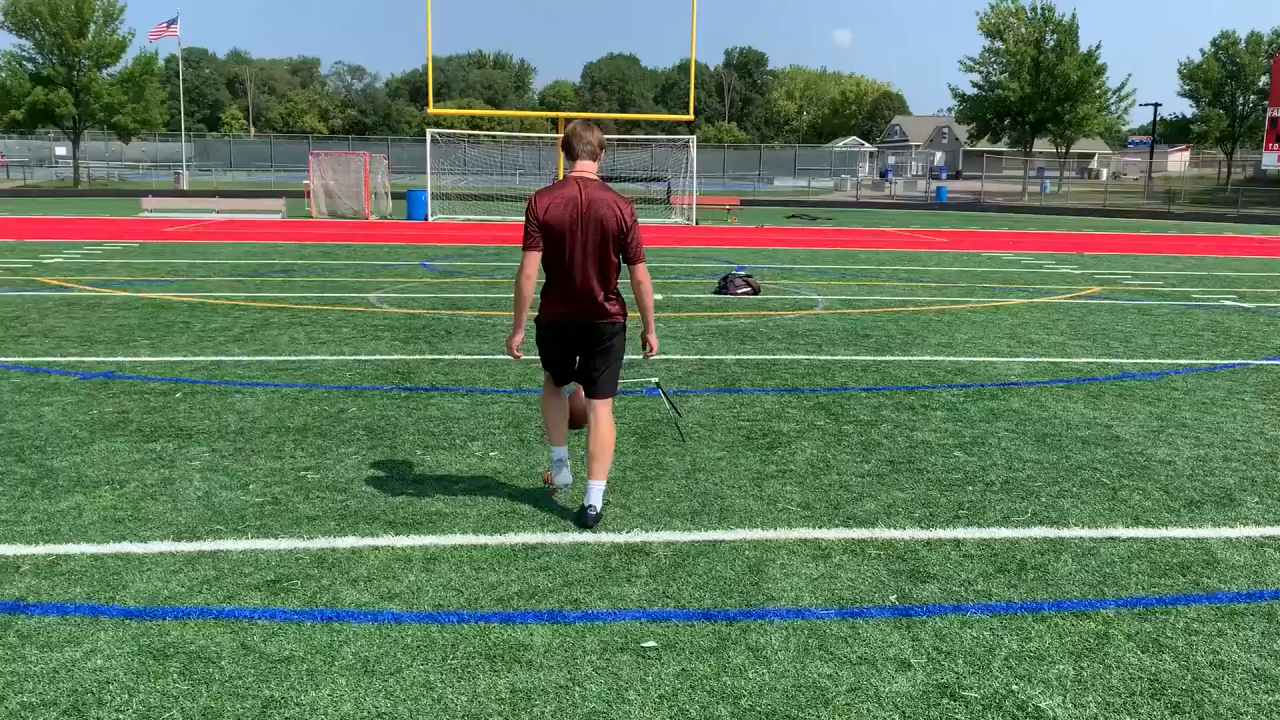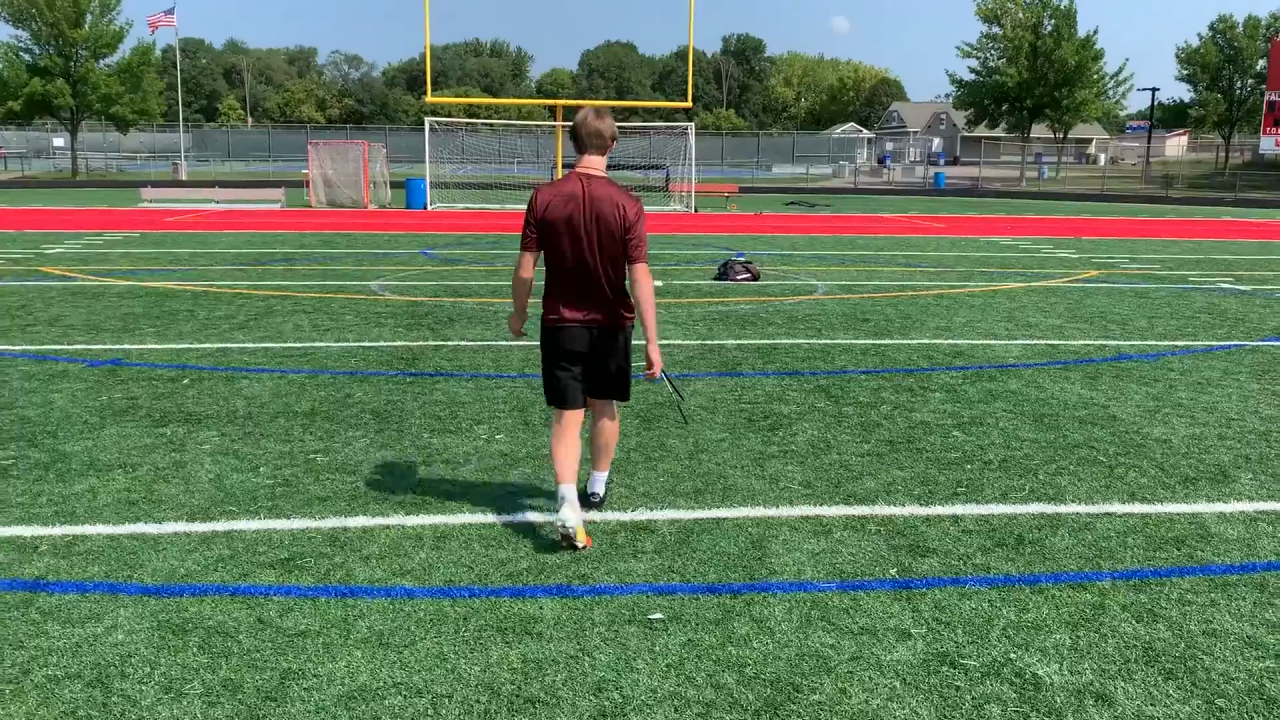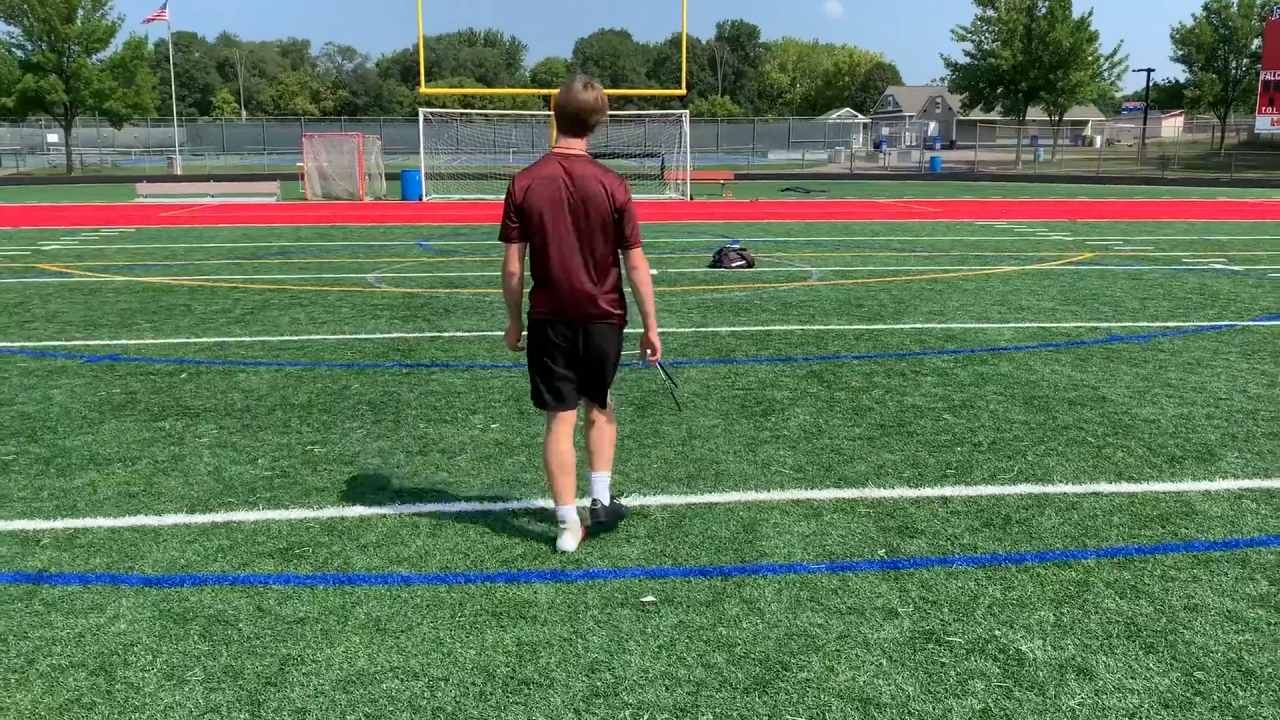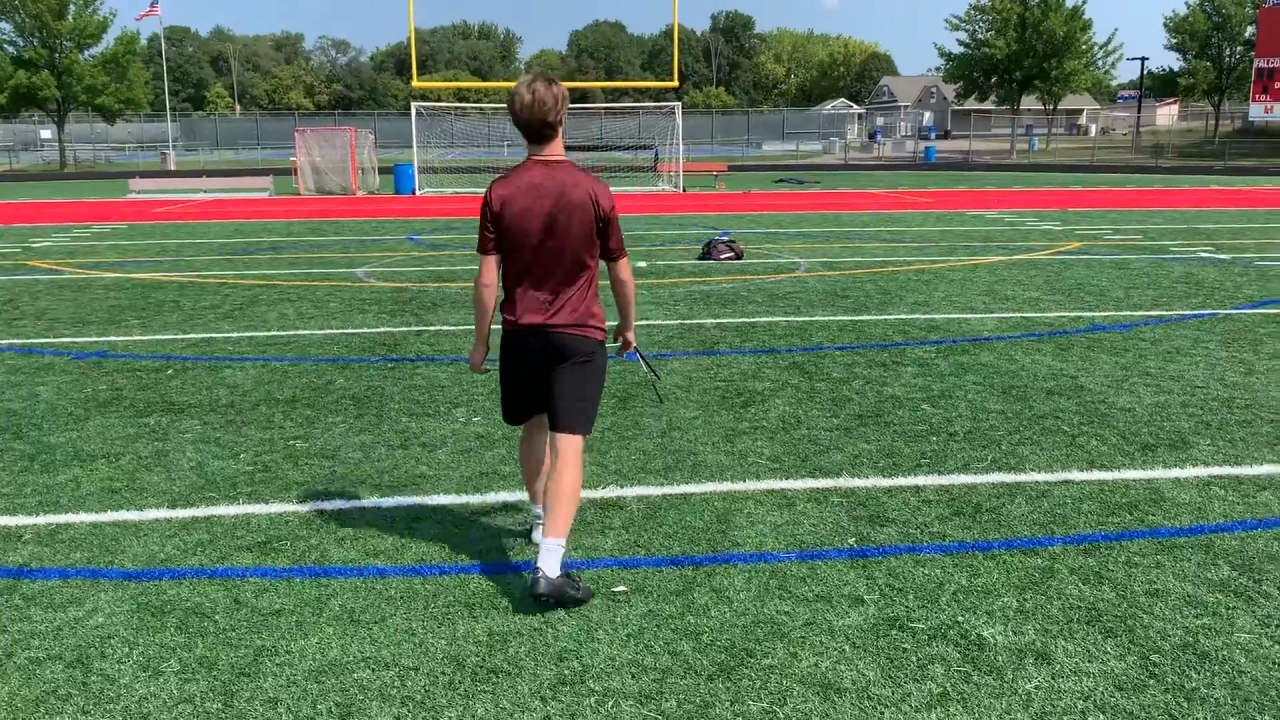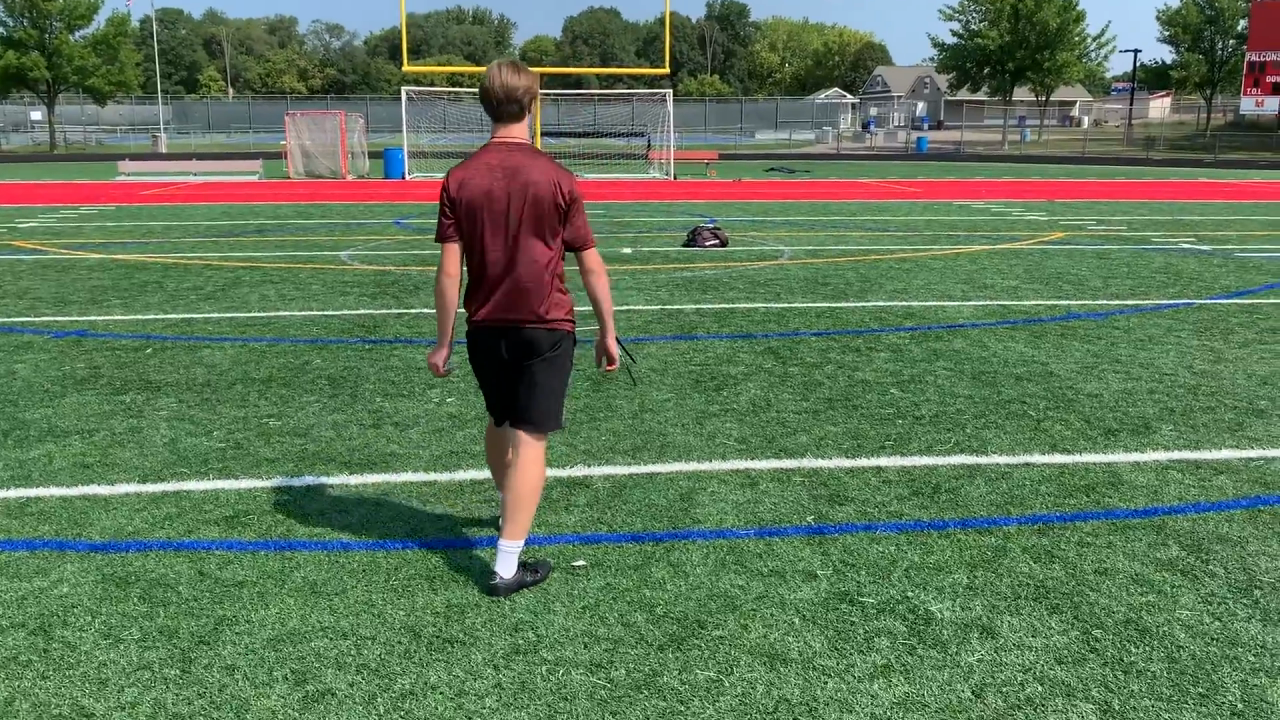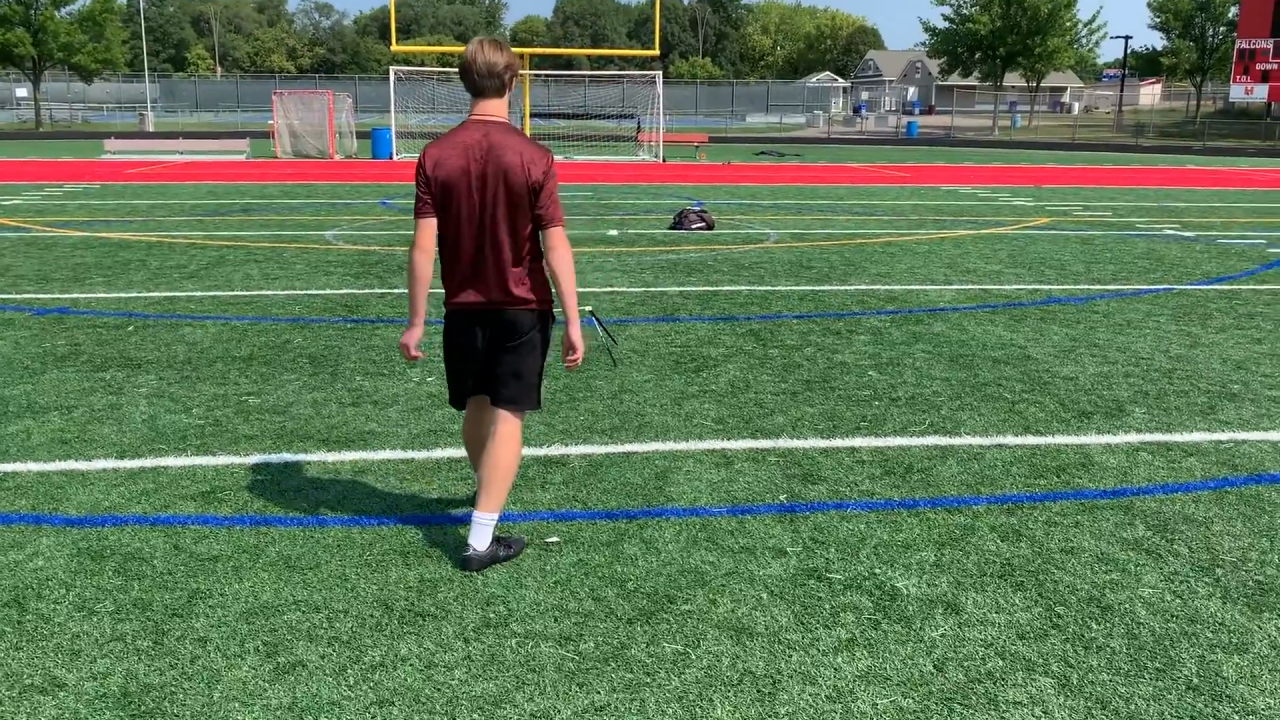
dt=0.3s
person 1, frame 1
left shoulder: (542, 202)
right shoulder: (620, 206)
left elbow: (528, 272)
right elbow: (639, 276)
left wrist: (518, 327)
right wrist: (649, 328)
left hip: (555, 318)
right hip: (605, 320)
left knee: (554, 384)
right knee: (600, 406)
left ankle: (560, 466)
right ankle: (594, 501)
person 1, frame 2
left shoulder: (545, 197)
right shoulder: (626, 204)
left elbow: (524, 270)
right elbow: (640, 277)
left wrist: (518, 314)
right wrist: (652, 342)
left hip: (560, 324)
right hip: (612, 323)
left knee: (567, 417)
right knee: (604, 406)
left ankle: (569, 504)
right ankle: (596, 486)
person 1, frame 3
left shoulder: (524, 183)
right shoulder: (612, 185)
left elbow: (512, 266)
right elbow: (635, 263)
left wrist: (514, 322)
right wrist: (650, 325)
left hip: (547, 321)
right hip: (602, 318)
left knee: (559, 420)
right knee: (599, 407)
left ankle: (567, 525)
right ankle: (601, 496)
person 1, frame 4
left shoulder: (500, 192)
right shoulder: (594, 191)
left elbow: (487, 279)
right elbow: (621, 272)
left wrist: (480, 340)
right wrist: (628, 323)
left hip: (521, 334)
right hip: (580, 335)
left knee: (533, 427)
right knee: (569, 443)
left ankle: (541, 520)
right ankle: (550, 568)
person 1, frame 5
left shoulder: (460, 178)
right shoulder: (558, 179)
left elbow: (449, 271)
right elbow: (591, 264)
left wrist: (443, 342)
right wrist: (607, 332)
left hip: (485, 327)
right hip: (546, 327)
left knee: (501, 424)
right knee: (529, 440)
left ankle: (508, 509)
right ankle: (506, 567)
person 1, frame 6
left shoulder: (436, 155)
right shoulder: (533, 157)
left elbow: (423, 247)
right elbow: (556, 245)
left wrist: (415, 322)
right wrist: (573, 320)
left hip: (463, 308)
right hip: (523, 308)
left knee: (476, 406)
right knee: (507, 417)
left ankle: (486, 490)
right ankle: (480, 539)
